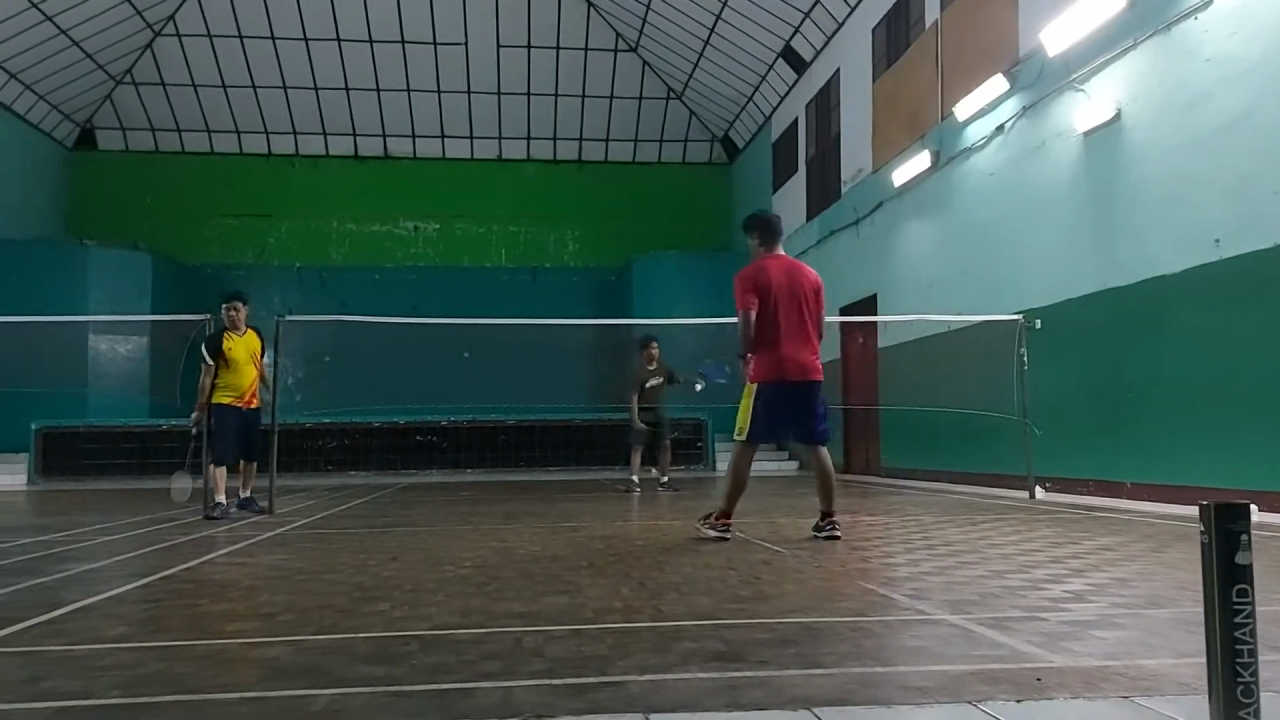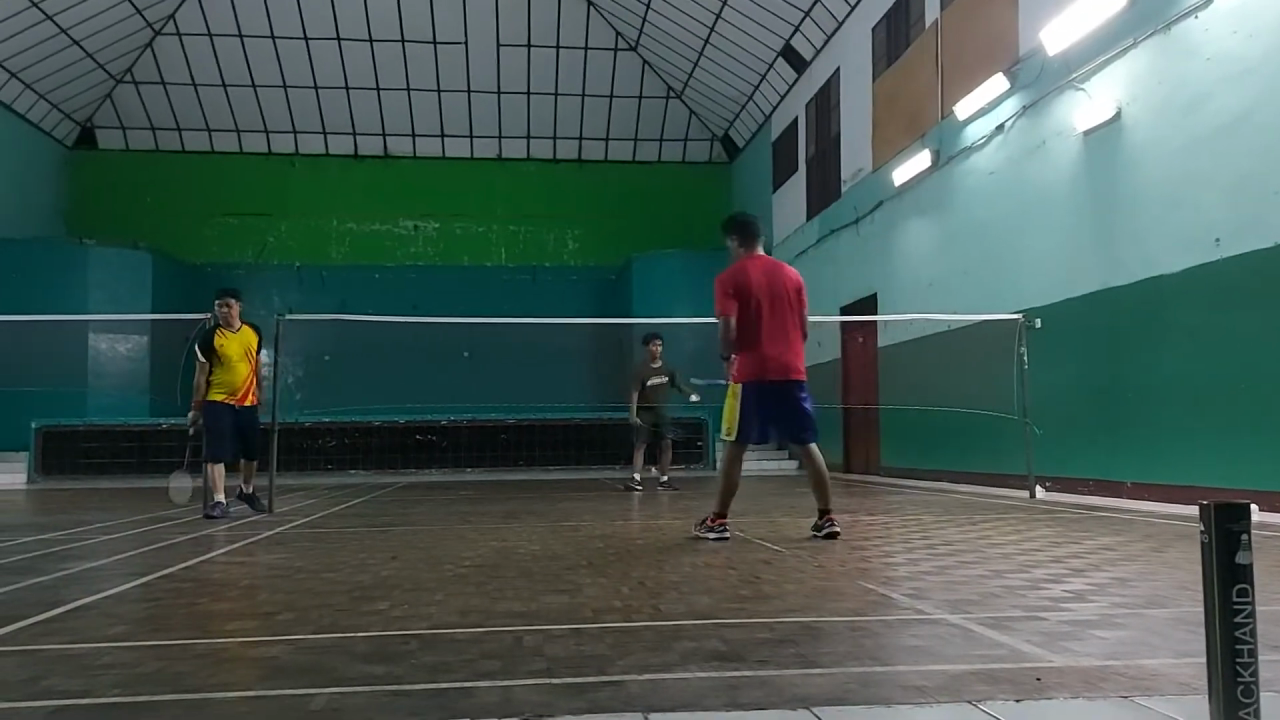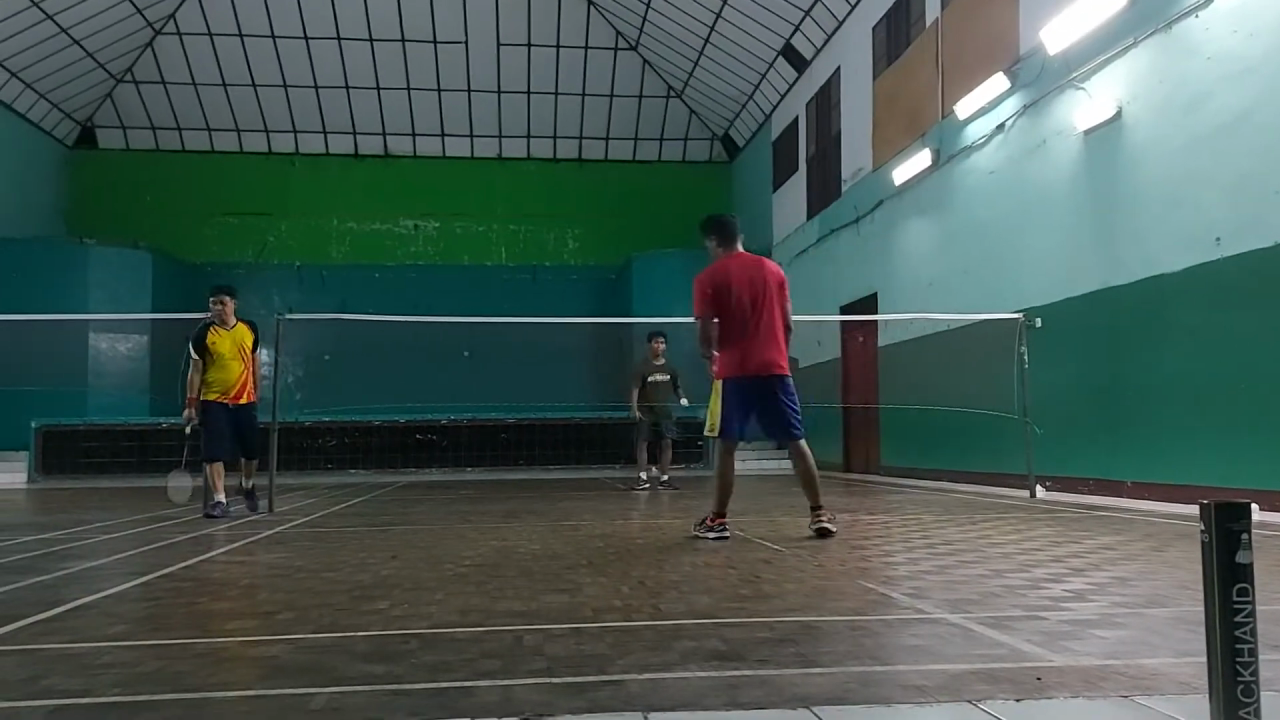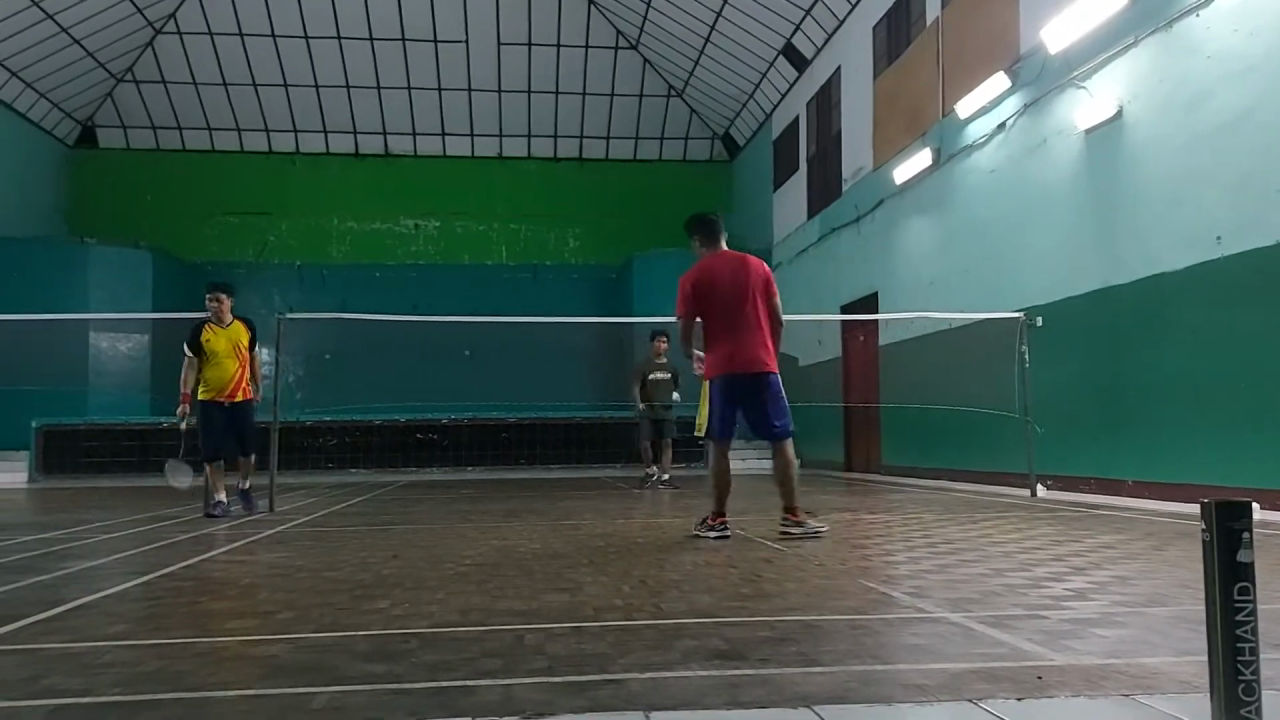
dt=0.1s
person 1, frame 1
left shoulder: (750, 276)
right shoulder: (811, 275)
left elbow: (747, 328)
right elbow: (818, 330)
left wrist: (746, 355)
left hip: (768, 374)
right hip: (809, 373)
left knee: (745, 447)
right knee: (817, 447)
left ankle: (722, 518)
right ankle: (828, 519)
person 1, frame 2
left shoulder: (730, 278)
right shoulder: (791, 275)
left elbow: (728, 331)
right elbow: (802, 328)
left wrist: (727, 357)
left hip: (751, 375)
right hip: (791, 372)
left knee: (735, 447)
right knee: (807, 445)
left ankle: (718, 520)
right ankle: (826, 517)
person 1, frame 3
left shoulder: (708, 277)
right shoulder: (772, 270)
left elbow: (704, 332)
right elbow: (787, 325)
left wrist: (711, 355)
left hip: (733, 372)
right hip: (774, 368)
left knee: (726, 446)
right knee: (795, 441)
left ankle: (717, 519)
right ankle: (819, 513)
person 1, frame 4
left shoulder: (692, 277)
right shoulder: (758, 267)
left elbow: (685, 332)
right elbow: (777, 321)
left wrist: (691, 354)
left hip: (722, 371)
right hip: (762, 366)
left knee: (719, 445)
right knee: (781, 440)
left ankle: (717, 518)
right ankle: (792, 514)
person 2, frame 1
left shoulder: (256, 336)
right shoulder: (215, 340)
right elbow: (207, 376)
right wrist: (200, 408)
left hip: (252, 406)
right hip: (223, 405)
left knee: (250, 455)
right knee: (220, 456)
left ankle: (245, 497)
right ankle: (220, 502)
person 2, frame 2
left shoulder: (253, 332)
right shoulder: (209, 337)
right elbow: (201, 374)
left wrist: (259, 391)
right wrist: (197, 407)
left hip: (248, 403)
right hip: (218, 403)
left knee: (251, 453)
right knee: (216, 454)
left ankle: (247, 491)
right ankle: (219, 502)
person 2, frame 3
left shoulder: (249, 328)
right shoulder: (203, 334)
right elbow: (196, 370)
left wrist: (256, 388)
right wrist: (191, 404)
left hip: (245, 401)
right hip: (213, 402)
left knee: (250, 451)
right knee: (213, 454)
left ankle: (247, 486)
right ankle: (219, 501)
person 2, frame 4
left shoulder: (246, 326)
right shoulder: (199, 332)
left elbow: (254, 358)
right elbow: (190, 367)
left wrist: (257, 387)
right wrist: (185, 400)
left hip: (242, 399)
right hip: (210, 401)
left knee: (247, 450)
right knee: (212, 454)
left ankle: (244, 486)
right ankle: (220, 500)
